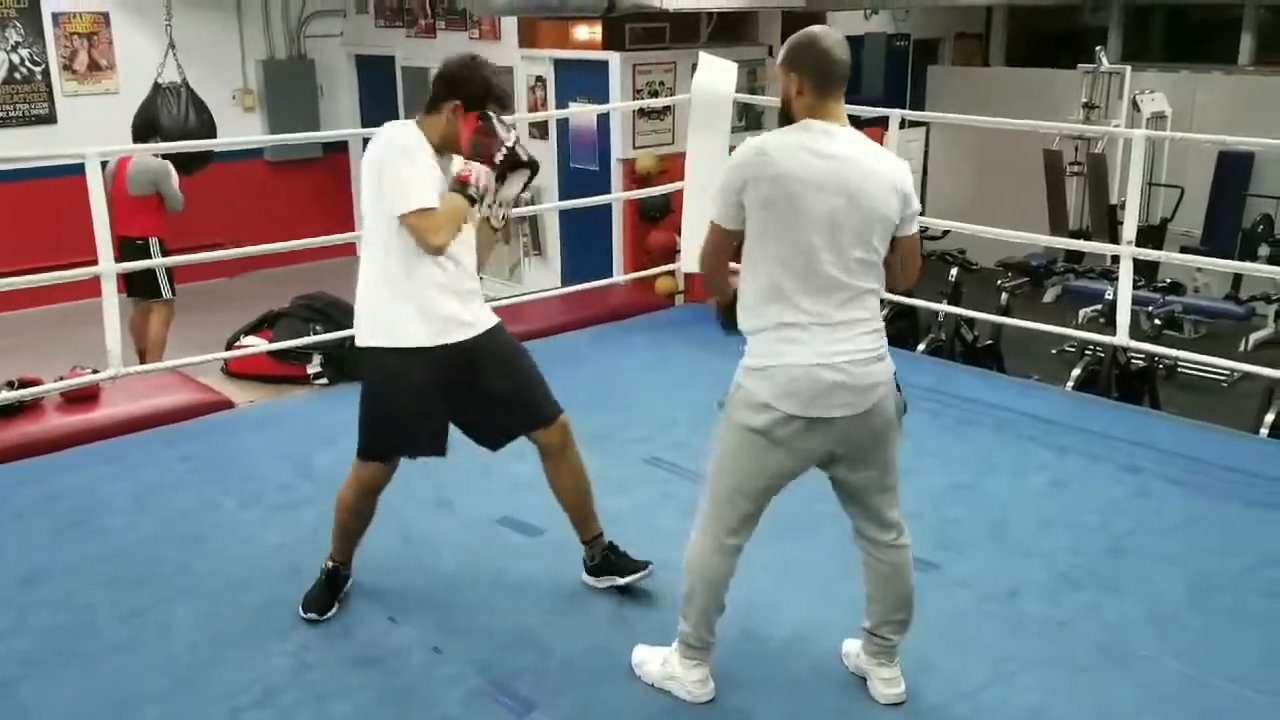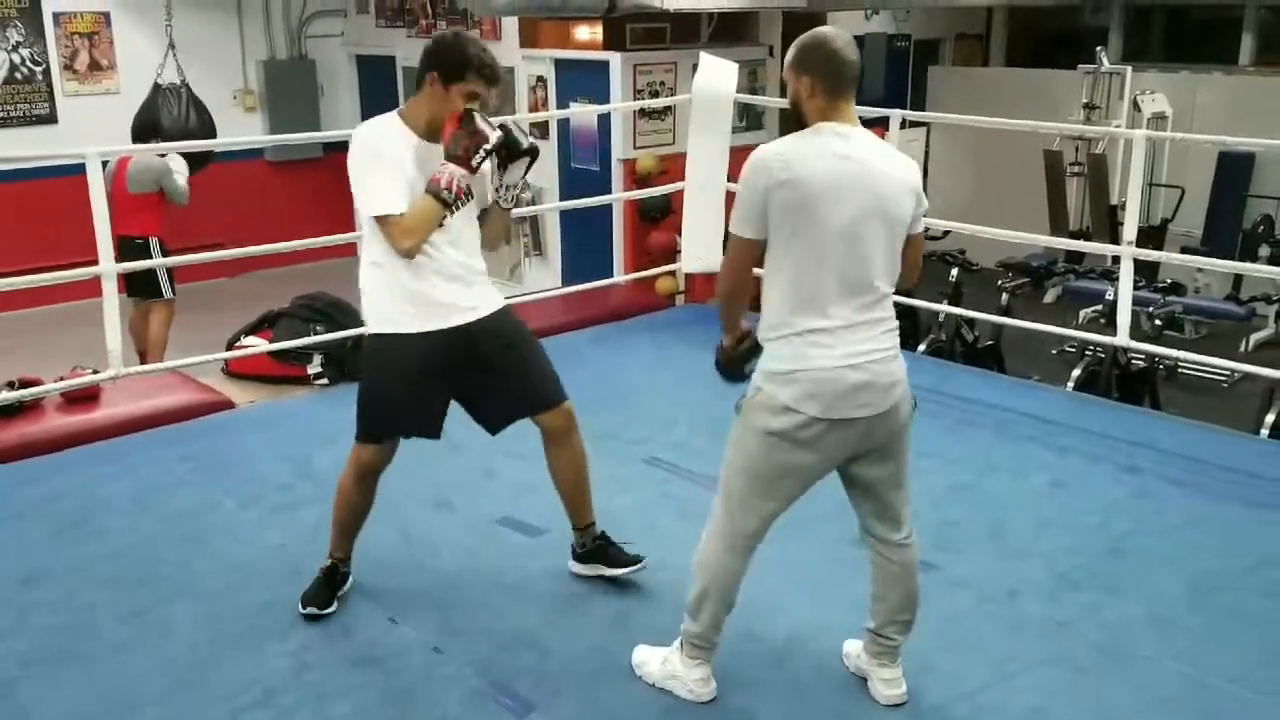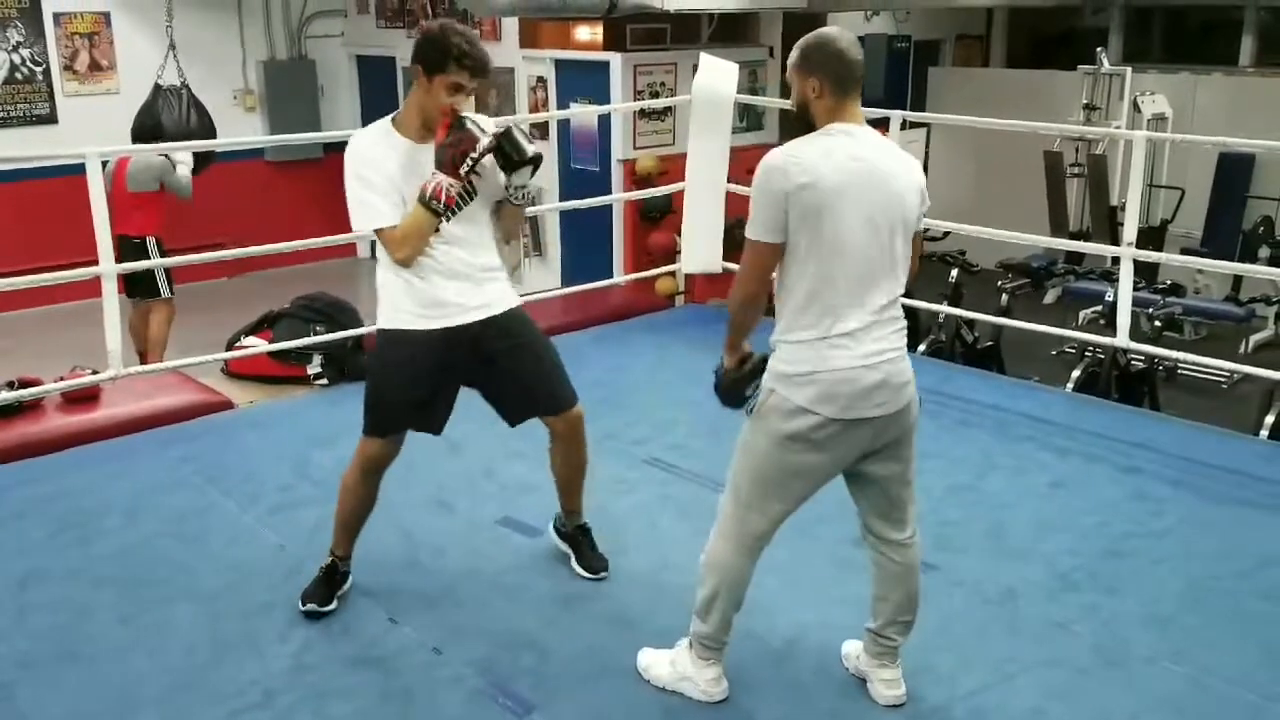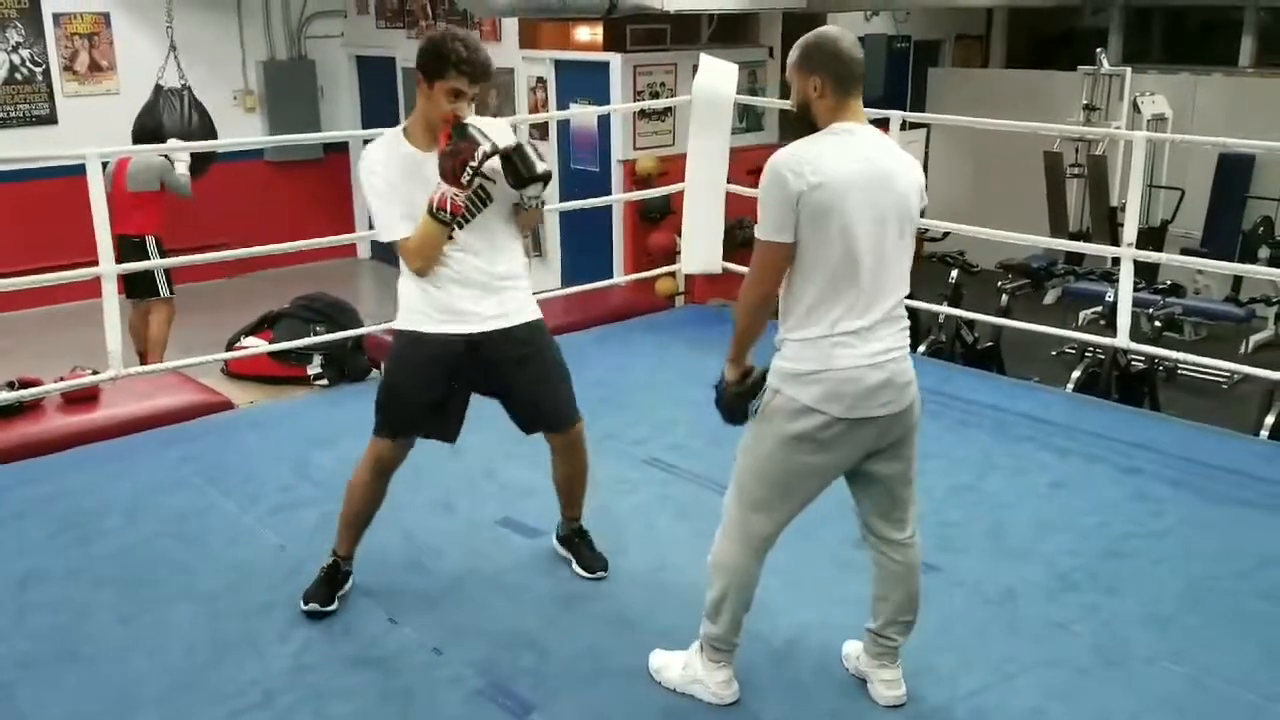
dt=0.1s
person 1, frame 1
left shoulder: (758, 157)
right shoulder: (890, 169)
left elbow: (713, 262)
right elbow: (905, 276)
left wrist: (726, 297)
left hip: (777, 387)
right hip: (864, 384)
left knee: (719, 530)
right knee: (884, 531)
left ankle: (690, 664)
right ankle: (883, 663)
person 1, frame 2
left shoulder: (772, 161)
right shoulder: (902, 168)
left elbow: (735, 274)
left wrist: (731, 328)
left hip: (796, 389)
right hip: (880, 384)
left knee: (731, 529)
right knee: (891, 531)
left ankle: (692, 663)
right ankle: (884, 663)
person 1, frame 3
left shoulder: (785, 165)
right shoulder: (906, 167)
left elbow: (751, 284)
left wrist: (733, 349)
left hip: (808, 390)
right hip: (890, 385)
left knee: (739, 529)
right knee: (894, 531)
left ankle: (702, 663)
right ankle: (884, 664)
person 1, frame 4
left shoulder: (794, 165)
right shoulder: (905, 165)
left elbow: (762, 284)
left wrist: (736, 360)
left hip: (813, 389)
right hip: (892, 384)
left knee: (745, 528)
right knee: (894, 532)
left ankle: (712, 665)
right ankle: (883, 664)
person 2, frame 1
left shoulder: (445, 160)
right shoulder: (397, 143)
right elbow: (434, 237)
left wrist: (504, 187)
right wrist: (472, 173)
left hip: (468, 328)
right hip: (401, 340)
left knee: (555, 433)
right knee: (371, 474)
left ankle: (597, 554)
right ankle: (336, 569)
person 2, frame 2
left shoulder: (470, 142)
right shoulder: (376, 140)
left elbow: (490, 235)
right elbow: (405, 239)
left wrist: (512, 175)
right wrist: (452, 174)
left hip: (477, 312)
right hip: (405, 326)
left knee: (560, 418)
right knee: (370, 457)
left ankle: (588, 543)
right ankle: (337, 565)
person 2, frame 3
right shoulder: (370, 149)
left elbow: (508, 230)
right elbow: (402, 251)
left wrist: (518, 179)
right wrist: (441, 183)
left hip: (492, 309)
right hip: (415, 323)
left knee: (566, 418)
right knee: (374, 452)
left ankle: (572, 526)
right ankle: (337, 565)
person 2, frame 4
left shoulder: (494, 135)
right shoulder: (382, 159)
left elbow: (531, 227)
right elbow: (419, 259)
left wrist: (532, 190)
right wrist: (450, 193)
left hip: (512, 319)
right hip: (430, 327)
left knee: (567, 432)
right knee: (383, 452)
left ankle: (571, 531)
right ankle: (339, 565)
person 3, frame 1
left shoulder: (114, 165)
right shoulder: (155, 166)
right elbow: (176, 205)
right wrist: (172, 183)
left hip: (125, 243)
right hip: (147, 243)
left knee: (141, 304)
right knee: (162, 307)
left ankle: (144, 363)
person 3, frame 2
left shoulder: (115, 164)
right shoulder: (156, 165)
right elbow: (181, 199)
right wrist: (180, 175)
left hip: (125, 242)
right hip: (146, 243)
left knee: (140, 304)
right knee: (163, 307)
left ankle: (145, 363)
person 3, frame 3
left shoulder: (114, 165)
right shoulder: (156, 163)
right elbow: (185, 192)
right wrist: (184, 164)
left hip: (124, 242)
right hip: (144, 242)
left knee: (140, 305)
right knee: (163, 307)
left ankle: (145, 364)
person 3, frame 4
left shoulder: (115, 165)
right shoulder: (156, 163)
right elbow: (185, 190)
right wrist: (182, 163)
left hip: (124, 242)
right hip: (144, 242)
left knee: (139, 306)
right knee: (163, 308)
left ankle: (145, 364)
